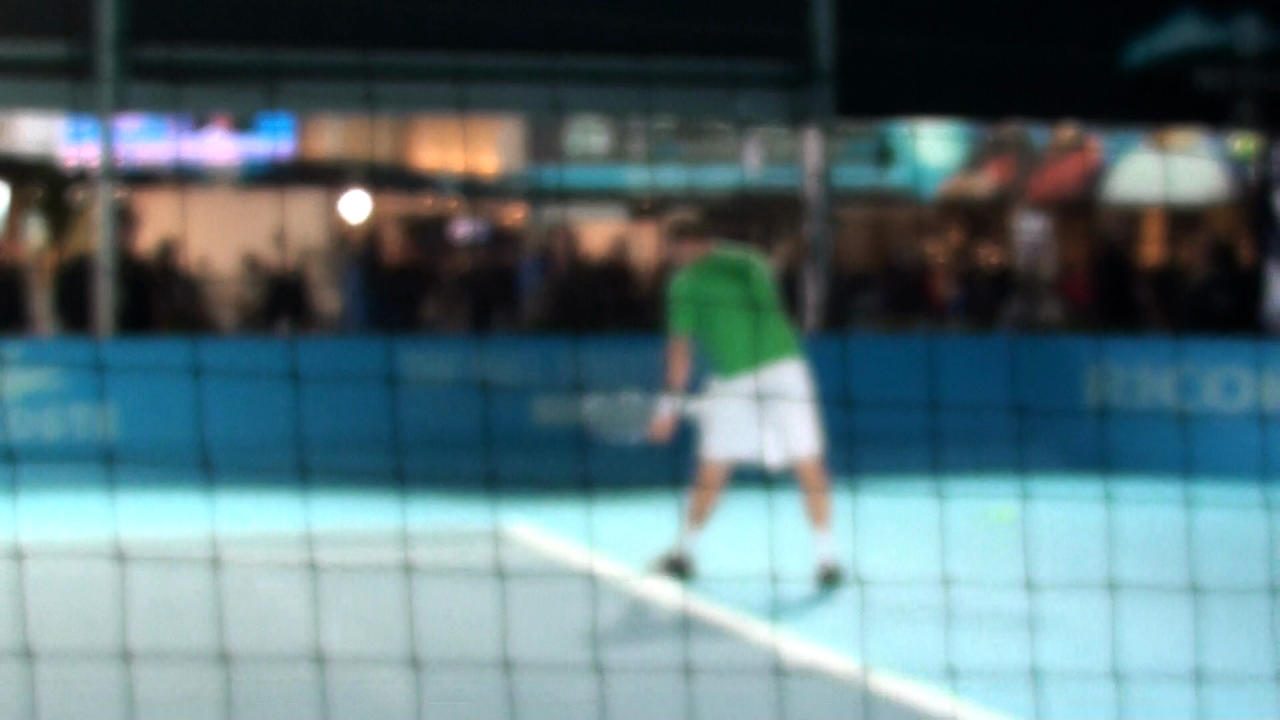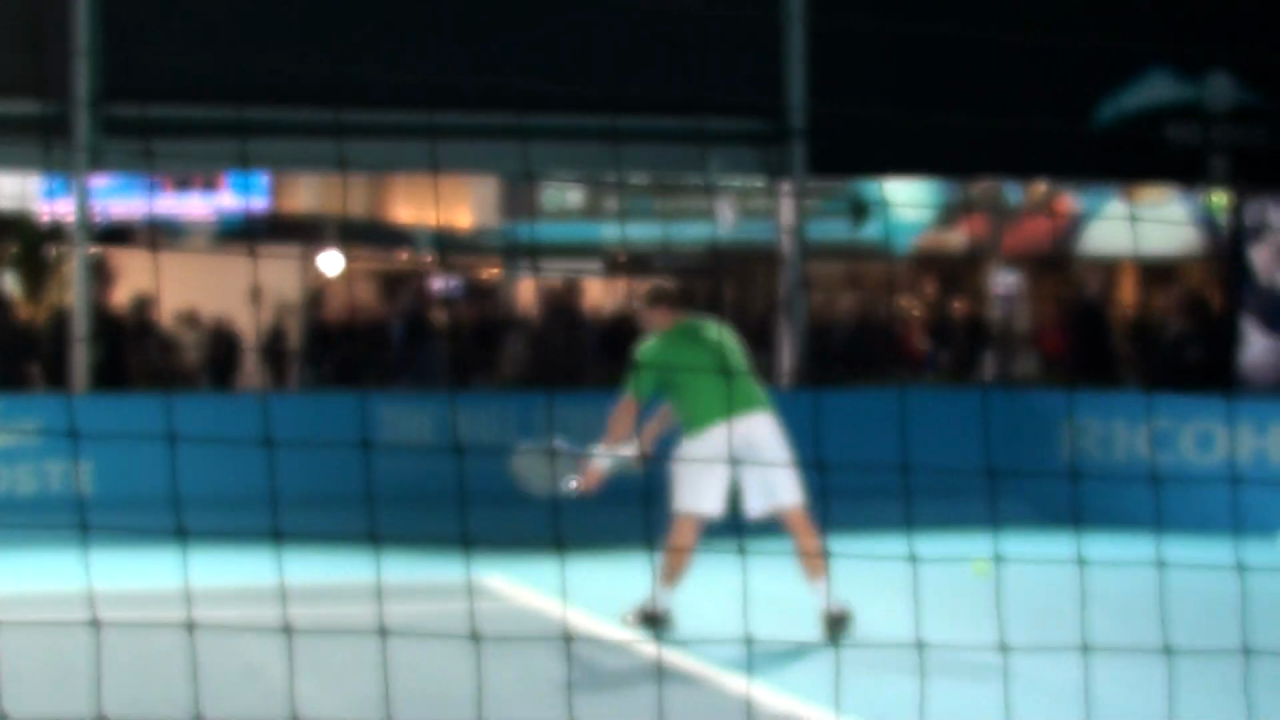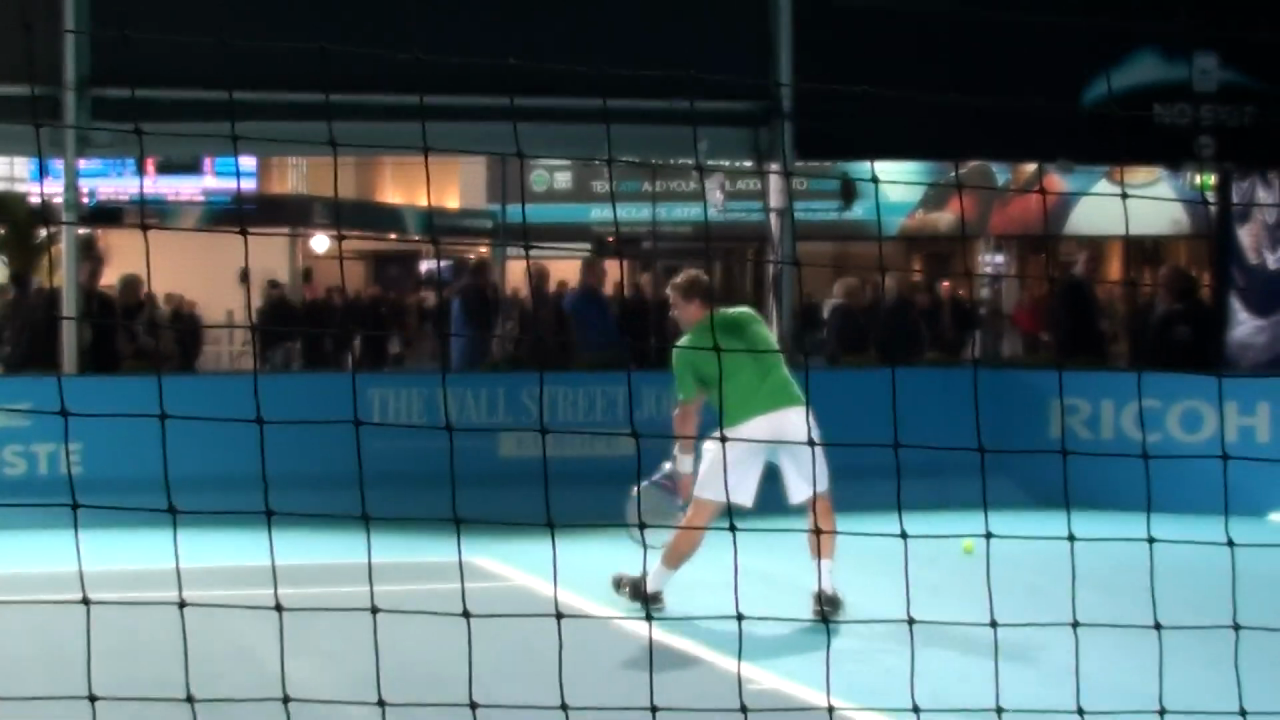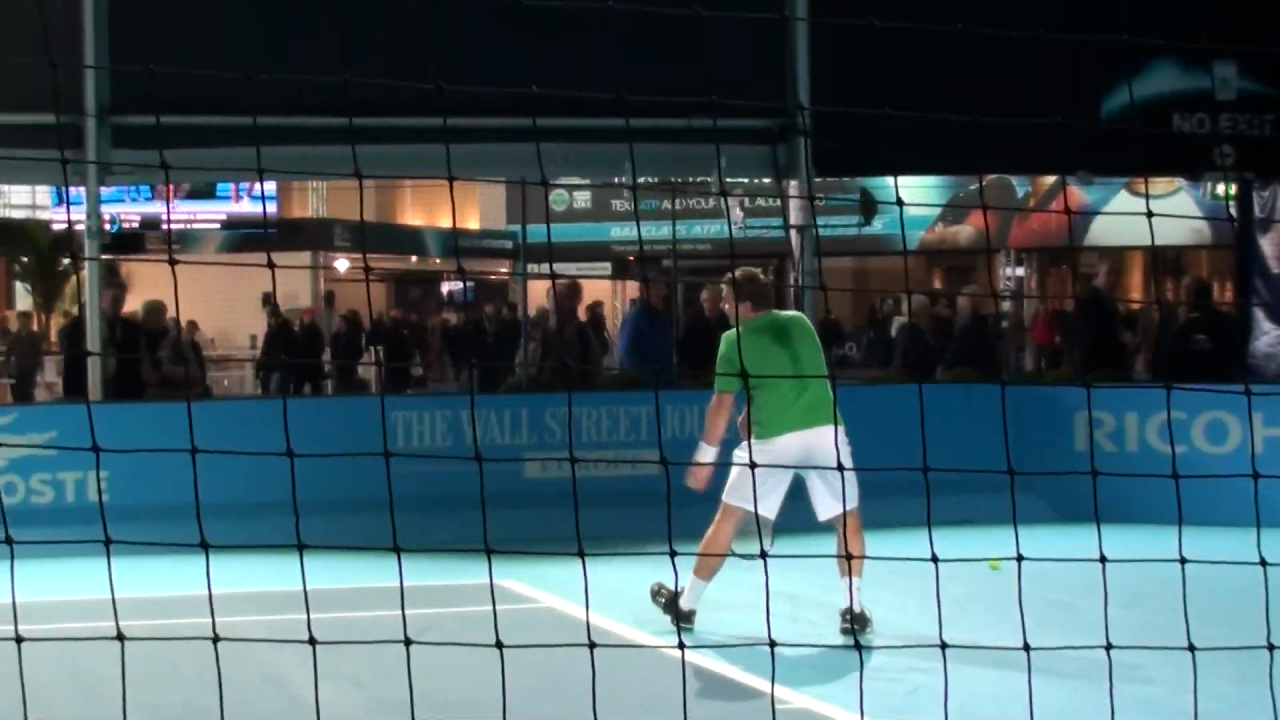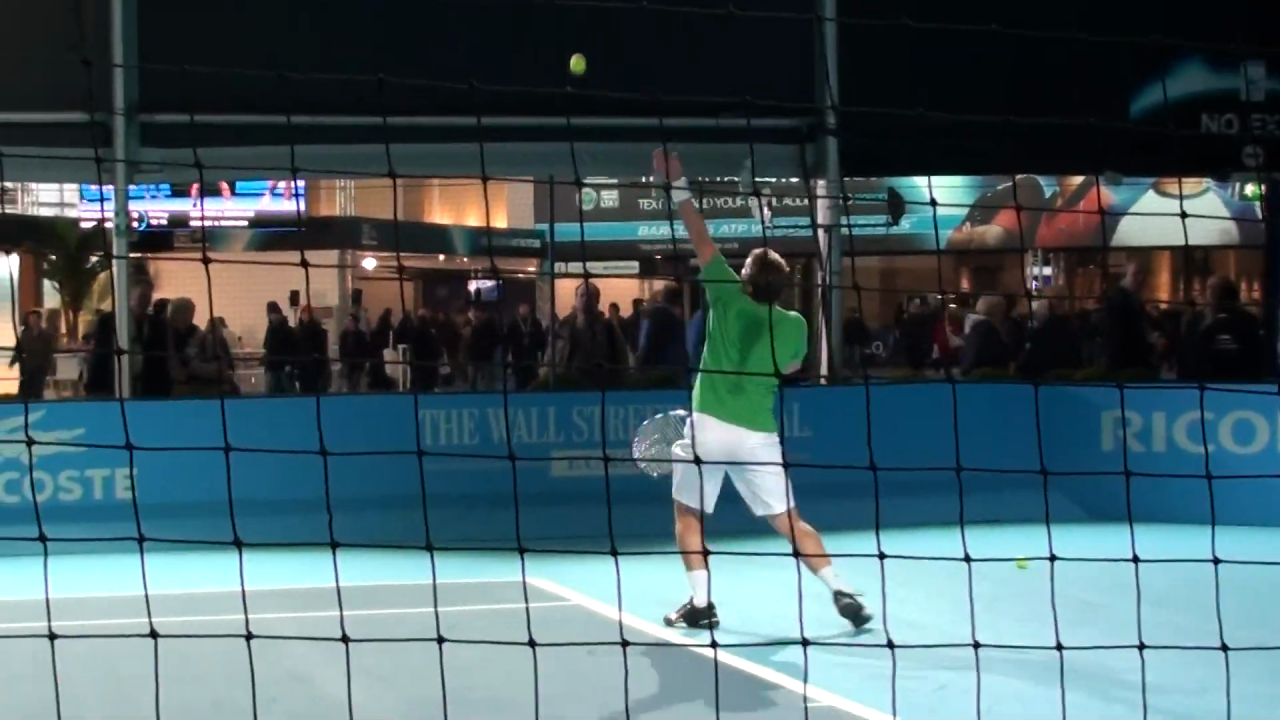
dt=0.4s
person 1, frame 1
left shoulder: (687, 281)
right shoulder: (752, 261)
left elbow: (681, 346)
left wrist: (670, 403)
left hip: (737, 378)
right hip: (785, 366)
left knee: (712, 471)
right knee: (809, 467)
left ankle: (683, 554)
right ankle: (827, 561)
person 1, frame 2
left shoulder: (653, 349)
right shoulder: (715, 328)
left elbow: (627, 409)
left wrist: (600, 458)
right wrist: (649, 434)
left hip: (711, 434)
right hip: (759, 421)
left knee: (686, 524)
right knee: (798, 519)
left ankle: (658, 608)
right ankle: (829, 610)
person 1, frame 3
left shoulder: (687, 348)
right shoulder: (747, 317)
left elbow: (688, 413)
left wrist: (684, 465)
right wrist: (696, 405)
left hip: (743, 427)
right hip: (793, 415)
left knee: (700, 511)
right knee: (820, 504)
left ankle: (651, 587)
right ankle: (825, 592)
person 1, frame 4
left shoulder: (734, 340)
right shoulder: (800, 323)
left elbow: (722, 405)
left wrist: (704, 458)
left hip: (771, 440)
right hip: (825, 433)
left knee: (727, 518)
right knee: (849, 519)
left ankle: (684, 602)
right ankle: (853, 609)
person 1, frame 5
left shoulder: (727, 296)
right shoulder: (794, 325)
left elbow: (701, 240)
left wrist: (677, 185)
left hip: (707, 428)
right hip: (757, 438)
left knee: (687, 513)
right knee: (788, 521)
left ankle: (700, 602)
right ankle: (840, 591)
